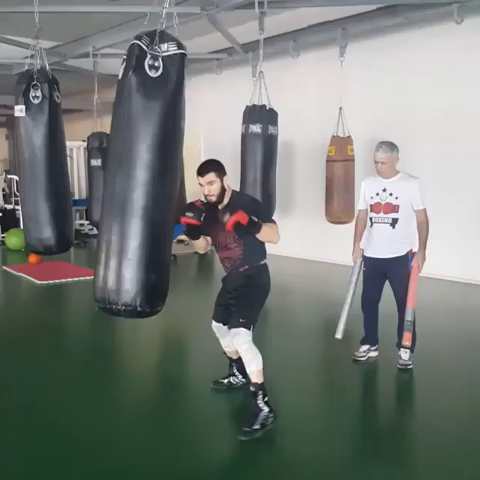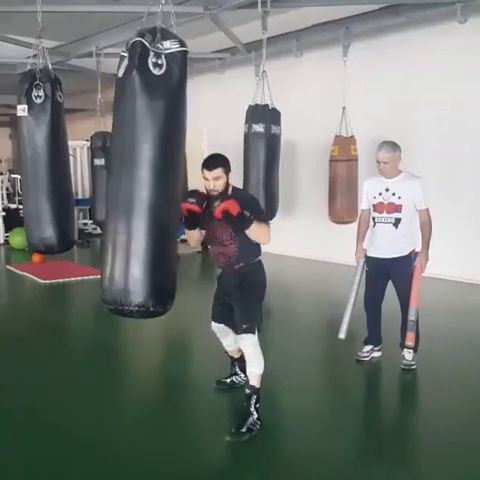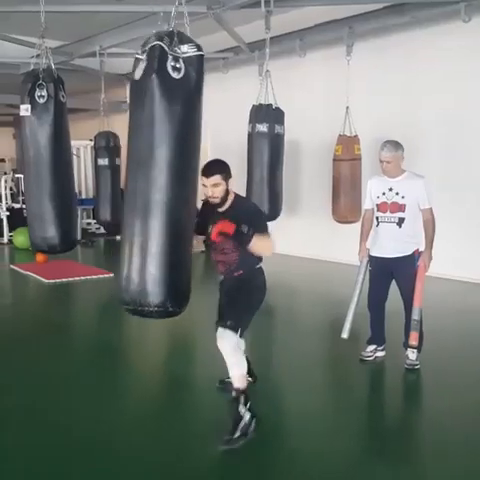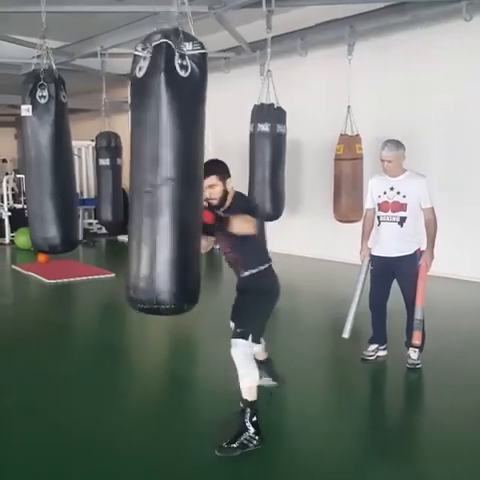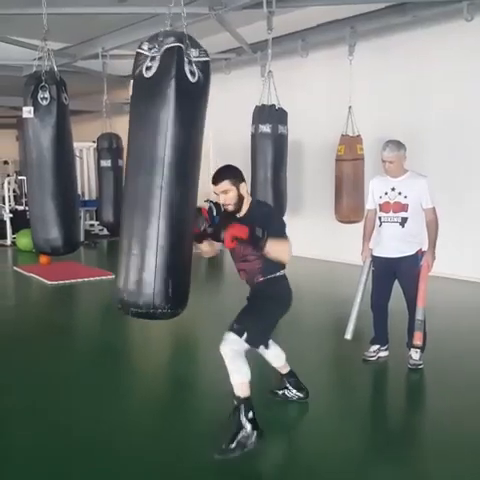
dt=0.2s
person 1, frame 1
left shoulder: (247, 203)
right shoulder: (208, 210)
left elbow: (274, 236)
right elbow: (202, 248)
left wrist: (248, 222)
right wrist: (193, 228)
left hip: (255, 277)
right hip: (232, 277)
left knee: (240, 333)
right knee: (219, 325)
left ankle: (263, 407)
right ankle: (238, 374)
person 1, frame 2
left shoulder: (246, 200)
right shoulder: (206, 203)
left elbow: (264, 237)
right elbow: (193, 240)
left wrist: (239, 215)
right wrist: (191, 217)
left hip: (250, 276)
right hip: (226, 275)
left knee: (248, 337)
right knee: (219, 324)
left ankle: (253, 411)
right ankle: (239, 372)
person 1, frame 3
left shoulder: (248, 210)
right shoulder: (207, 211)
left elbow: (267, 248)
right elbow: (193, 242)
left wrist: (237, 232)
right wrist: (192, 228)
left hip: (249, 282)
right hip: (229, 281)
left knee: (225, 338)
right knee: (227, 331)
left ankle: (245, 413)
right ankle: (244, 374)
person 1, frame 4
left shoulder: (243, 204)
right shoulder: (216, 209)
left elbow: (248, 227)
right elbow: (204, 245)
left wrist: (212, 220)
left hip: (261, 282)
right hip: (249, 282)
left knee: (240, 349)
right knee: (243, 331)
left ankle: (250, 428)
right ankle: (266, 372)
person 1, frame 5
left shoulder: (266, 214)
right shoulder: (226, 217)
left elbow: (284, 254)
right elbow: (208, 249)
left wrist: (253, 236)
right wrist: (201, 234)
left hip: (273, 290)
right hip: (263, 289)
left knee: (231, 346)
right knee: (261, 341)
left ankle: (248, 425)
right ankle: (294, 387)
person 2, frame 1
left shoulder: (411, 184)
right shoulder: (368, 184)
left elbow: (422, 218)
left wrist: (421, 251)
right wrist: (357, 245)
left hip: (401, 256)
right hip: (372, 255)
left knee: (405, 304)
right knee: (368, 302)
left ankle: (405, 349)
right ankle: (369, 345)
person 2, frame 2
left shoulder: (413, 183)
right shoulder: (370, 184)
left elbow: (425, 218)
left wrist: (424, 250)
right wrist: (360, 244)
left hip: (404, 255)
right hip: (374, 255)
left knee: (408, 304)
right knee: (371, 302)
left ankle: (409, 349)
right ankle: (373, 345)
person 2, frame 3
left shoulder: (417, 183)
right shoulder: (374, 183)
left elbow: (428, 218)
left wrist: (427, 250)
right wrist: (363, 244)
left hip: (407, 255)
right hip: (378, 255)
left knee: (411, 304)
right knee: (375, 302)
left ankle: (413, 349)
right ankle: (377, 344)
person 2, frame 4
left shoulder: (418, 182)
right shoulder: (375, 182)
left elbow: (430, 217)
left wrist: (429, 249)
right wrist: (364, 243)
left hip: (408, 254)
right hip: (379, 254)
left knee: (413, 303)
right knee: (376, 301)
left ankle: (414, 348)
right ankle: (378, 344)
person 2, frame 5
left shoulder: (420, 183)
right shoulder: (376, 183)
left elbow: (431, 217)
left wrist: (431, 250)
right wrist: (366, 244)
left hip: (410, 255)
right hip: (381, 255)
left knee: (415, 304)
right knee: (378, 302)
left ankle: (416, 349)
right ankle: (380, 344)
